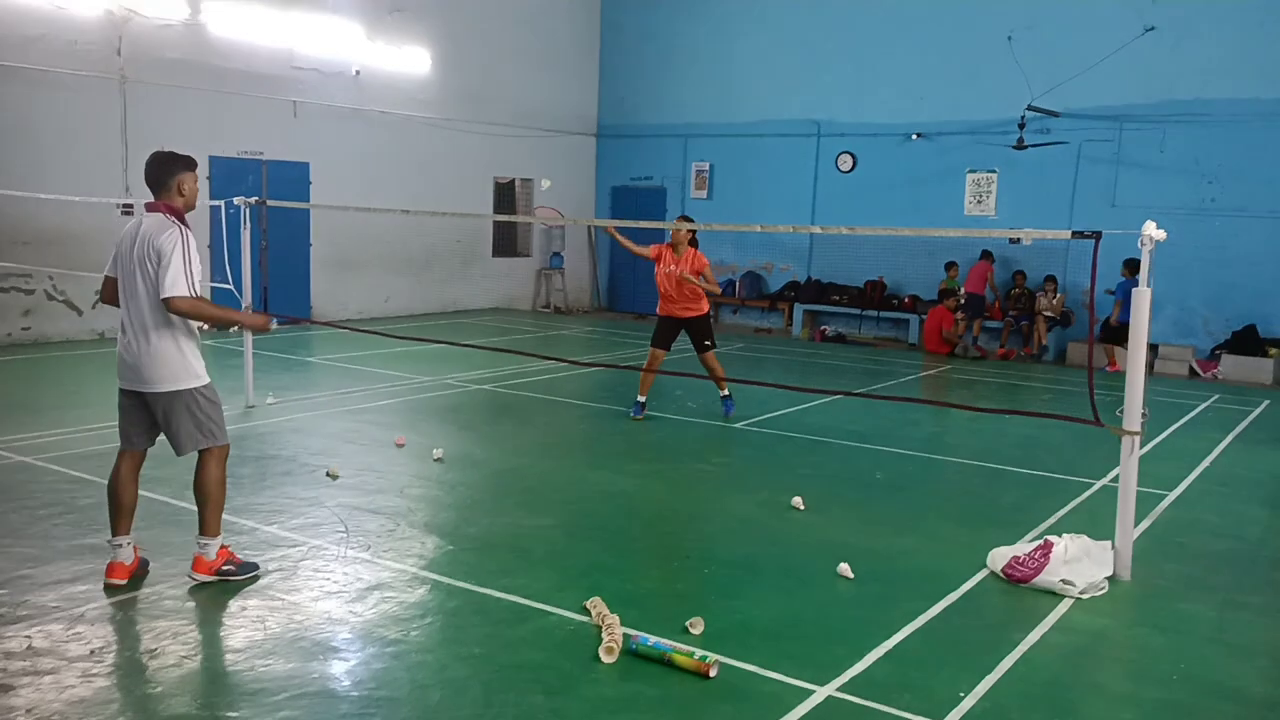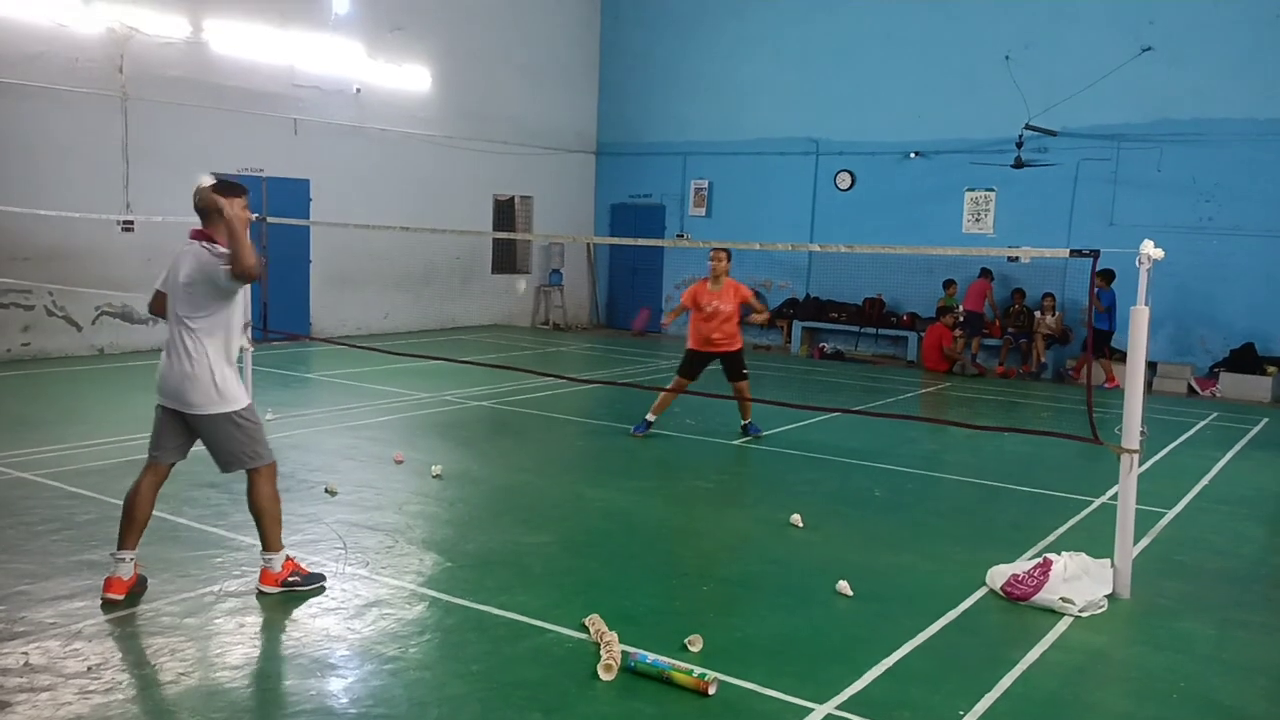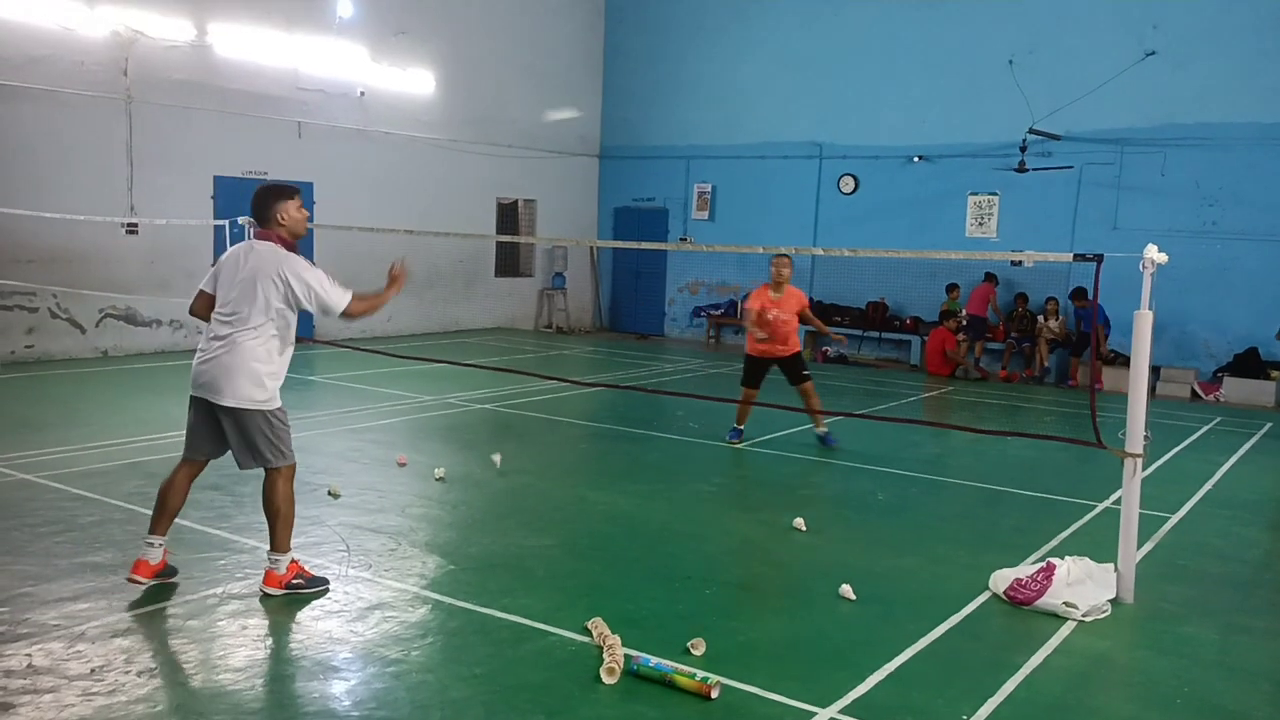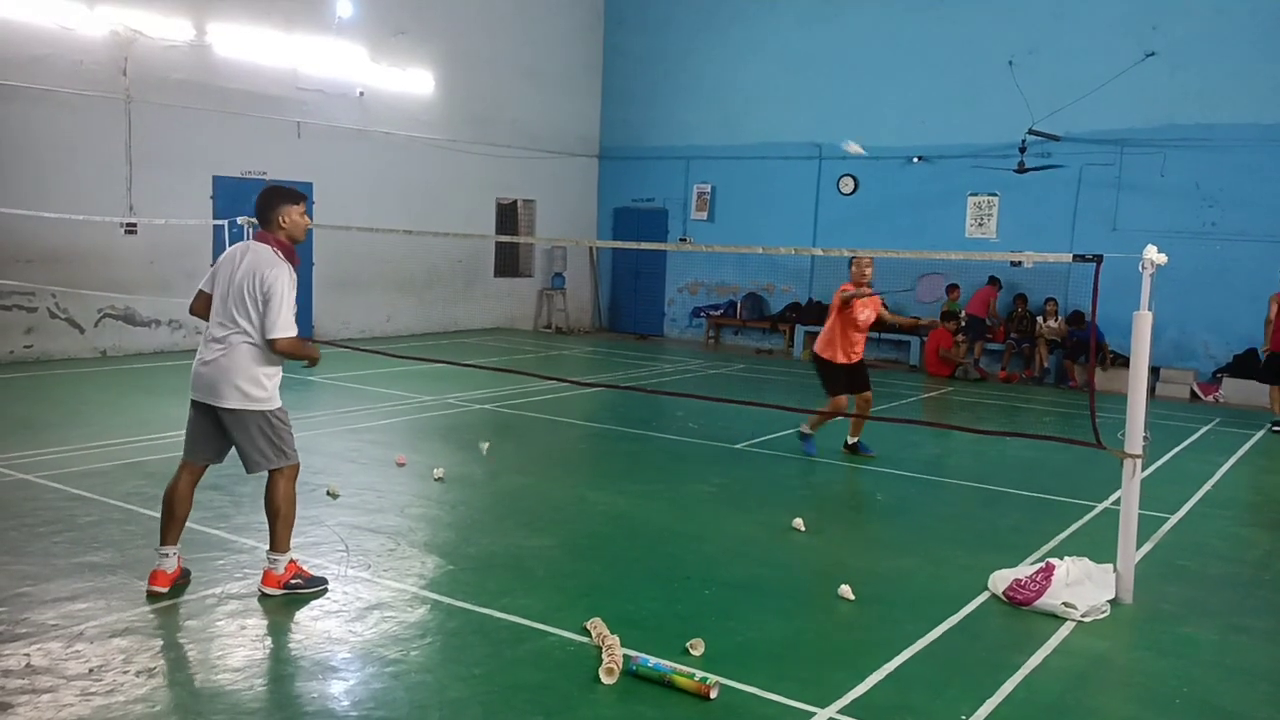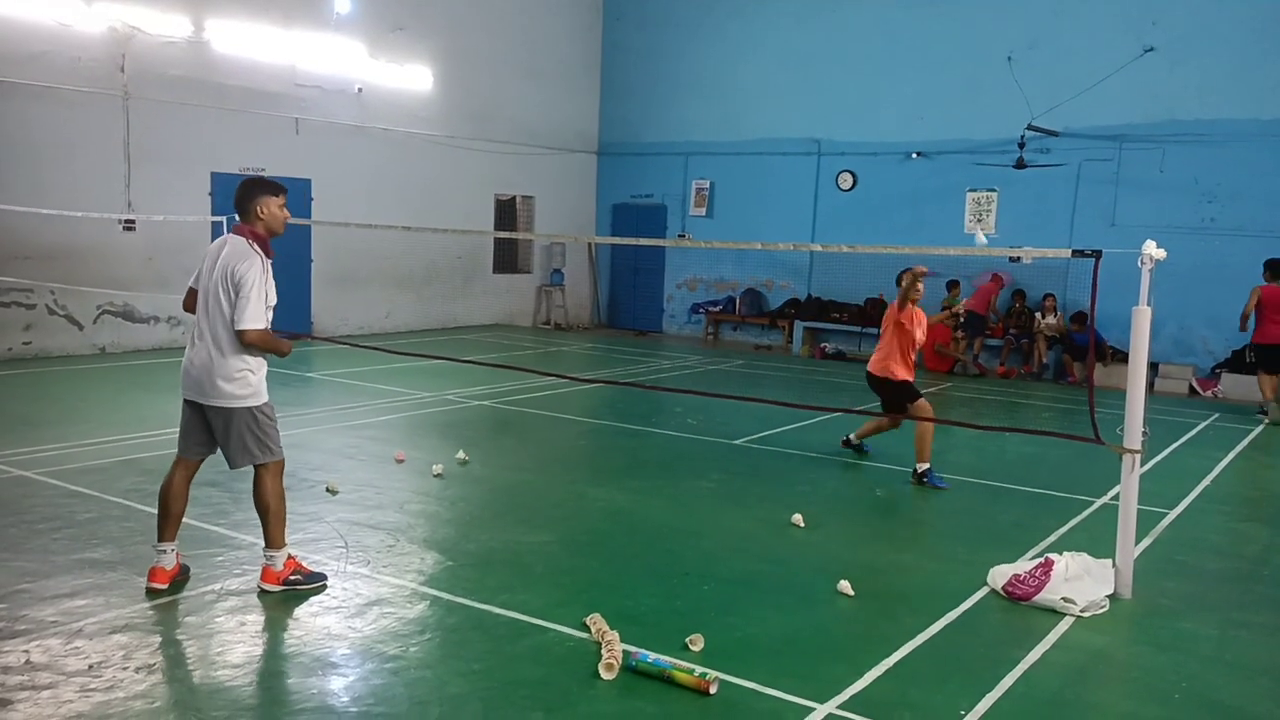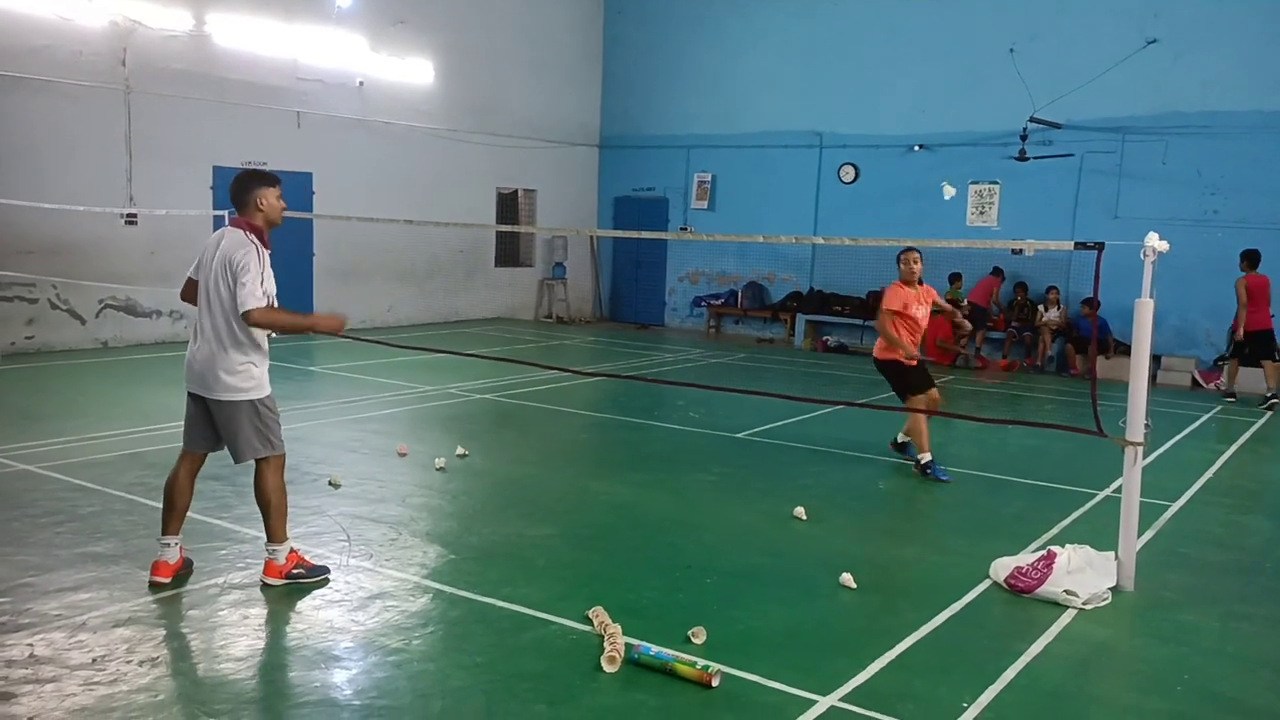
dt=0.3s
person 1, frame 1
left shoulder: (131, 231)
right shoulder: (174, 234)
left elbow: (109, 294)
right elbow: (177, 302)
right wrist: (241, 319)
left hip: (133, 367)
right hip: (175, 369)
left knee: (130, 455)
right knee: (213, 451)
left ankle: (121, 558)
right ankle: (210, 556)
person 1, frame 2
left shoulder: (187, 255)
right shoulder: (214, 262)
left elbow: (158, 306)
right elbow: (248, 270)
right wrist: (225, 214)
left hip: (173, 387)
right hip: (212, 392)
left knee: (155, 471)
right knee: (262, 469)
left ankle: (121, 574)
right ankle: (276, 567)
person 1, frame 3
left shoulder: (234, 254)
right shoulder: (293, 268)
left elbow: (199, 308)
right elbow: (353, 308)
right wrist: (392, 287)
left hip: (208, 378)
right hip: (249, 388)
left knee: (190, 464)
right knee: (281, 470)
left ankle: (150, 558)
right ankle: (280, 570)
person 1, frame 4
left shoulder: (234, 254)
right shoulder: (278, 270)
left elbow: (199, 307)
right elbow: (282, 343)
right wrist: (311, 353)
left hip: (208, 380)
right hip: (249, 389)
left knee: (190, 468)
right knee: (284, 469)
left ankle: (165, 566)
right ankle: (278, 569)
person 1, frame 5
left shoulder: (219, 247)
right shoulder: (253, 262)
left elbow: (190, 303)
right elbow: (251, 335)
right wrist: (282, 346)
left hip: (198, 377)
right hip: (236, 384)
left knee: (185, 464)
right knee: (270, 466)
left ankle: (164, 563)
right ankle: (277, 566)
person 1, frame 6
left shoulder: (219, 240)
right shoulder: (248, 250)
left elbow: (189, 292)
right elbow: (256, 315)
right wrist: (313, 322)
left hip: (202, 371)
right hip: (238, 377)
left knee: (190, 458)
right knee: (271, 460)
left ankle: (167, 556)
right ankle: (279, 560)
person 2, frame 1
left shoulder: (698, 259)
right shoulder: (661, 251)
left elbow: (717, 289)
right elbow: (635, 249)
left wrist: (695, 280)
right wrist: (613, 232)
left hip: (696, 314)
right hip: (669, 314)
left knee: (709, 359)
right knee: (654, 357)
left ankle: (726, 395)
right ankle: (641, 401)
person 2, frame 2
left shoulder: (738, 290)
right shoulder: (696, 289)
left elbow: (763, 312)
right elbow: (677, 311)
left wrist: (760, 317)
right wrist: (667, 320)
left hip: (730, 346)
right hip: (699, 345)
left knee: (741, 388)
right knee: (678, 384)
left ankle: (747, 423)
right ankle: (649, 420)
person 2, frame 3
left shoulder: (797, 296)
right shoulder: (758, 295)
left elbow: (810, 319)
right elbow: (748, 322)
left wrist: (831, 335)
right wrist: (756, 333)
left hip: (789, 350)
right hip: (759, 351)
left knee: (808, 389)
right knee: (748, 395)
left ankle: (822, 431)
right ankle: (738, 428)
person 2, frame 4
left shoulder: (874, 298)
right shoulder: (845, 292)
left elbow: (888, 318)
right elbow: (846, 296)
left wrist: (917, 322)
right wrist: (860, 293)
left hip: (854, 356)
right hip: (830, 355)
left knee: (866, 400)
right knee: (839, 405)
left ankle: (852, 441)
right ankle: (807, 430)
person 2, frame 5
left shoulder: (918, 312)
right shoulder: (899, 308)
left elbow: (924, 324)
right elbow: (903, 296)
left wrist: (951, 312)
right wrist: (912, 277)
left hip: (897, 373)
right hip: (887, 374)
left knee: (894, 420)
right knee: (925, 413)
left ankle: (852, 440)
right ankle: (922, 471)
person 2, frame 6
left shoulder: (926, 291)
right shoulder: (895, 291)
left elbow: (948, 308)
right elbow: (881, 325)
left wrist: (960, 318)
right wrist: (904, 346)
left hip: (912, 356)
right hip: (892, 357)
left knee: (934, 400)
right knee: (919, 403)
left ankle: (902, 440)
right ankle: (925, 462)
